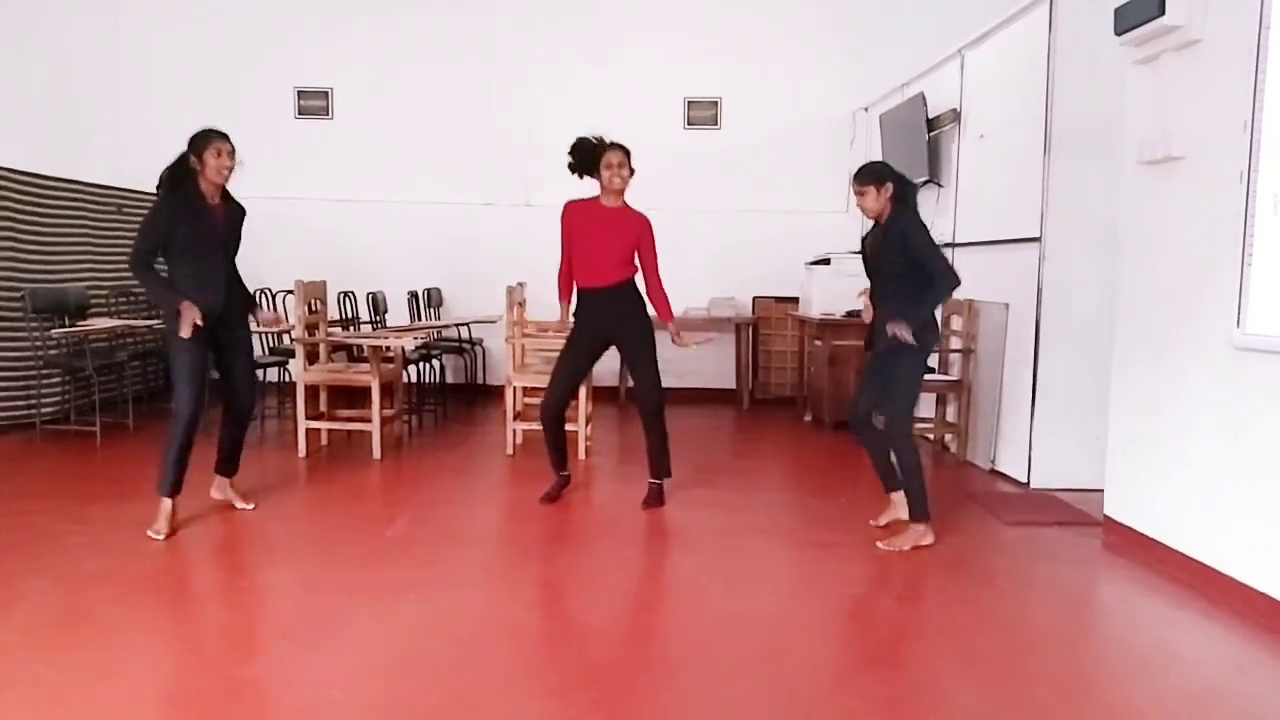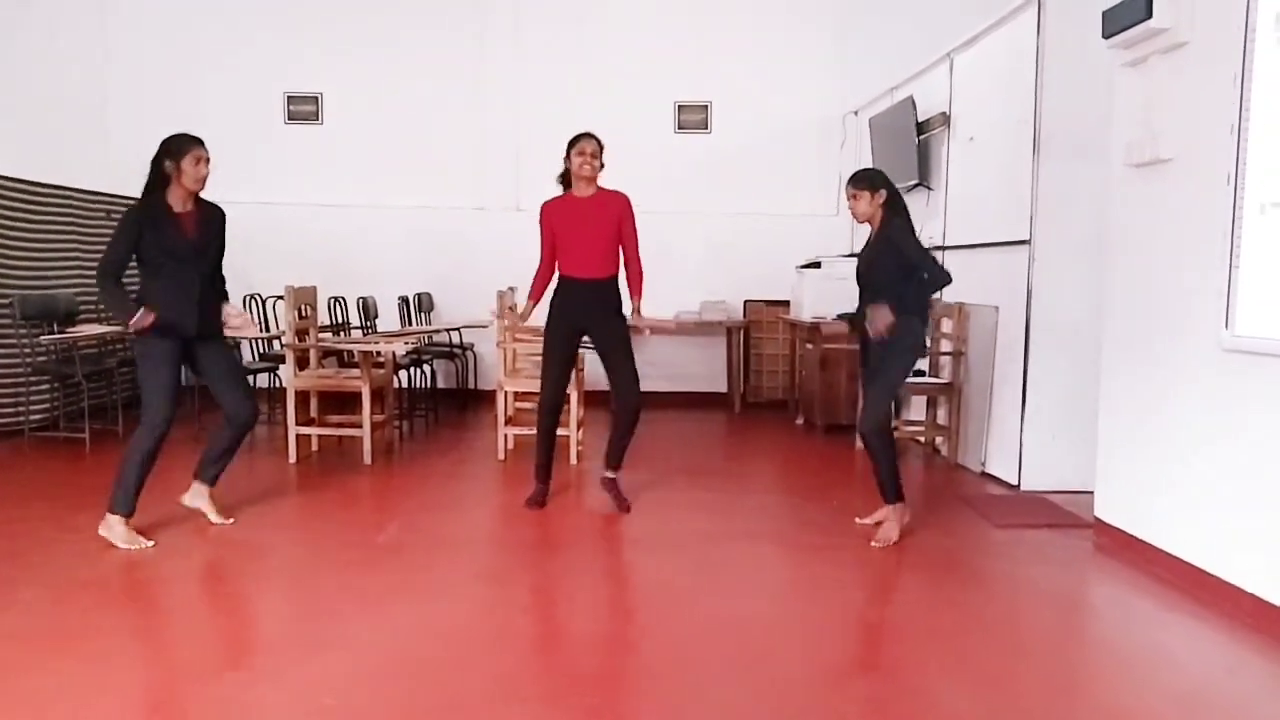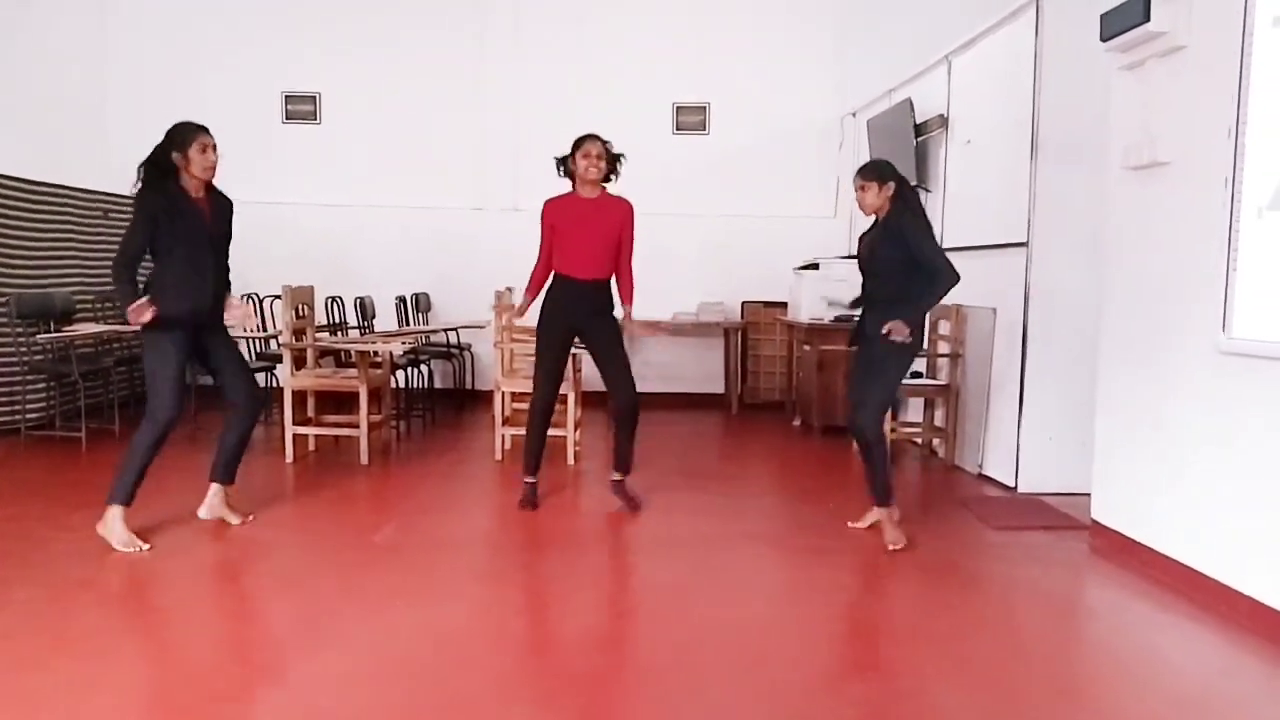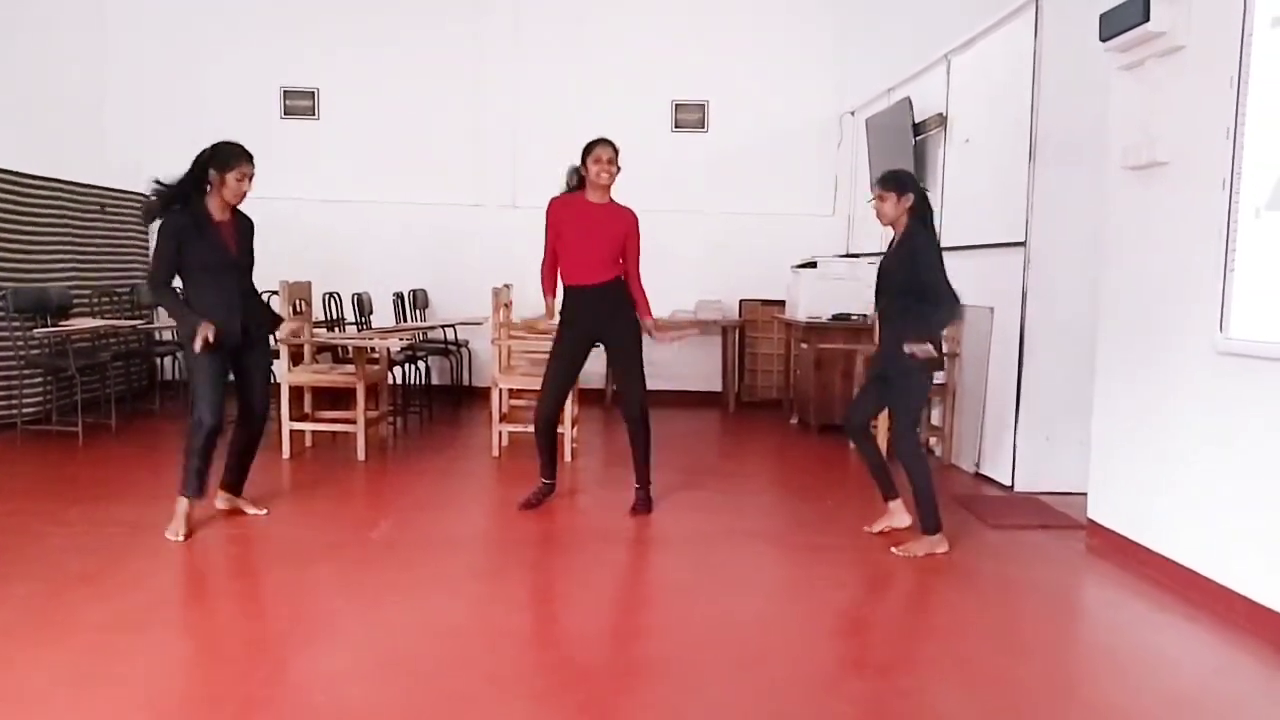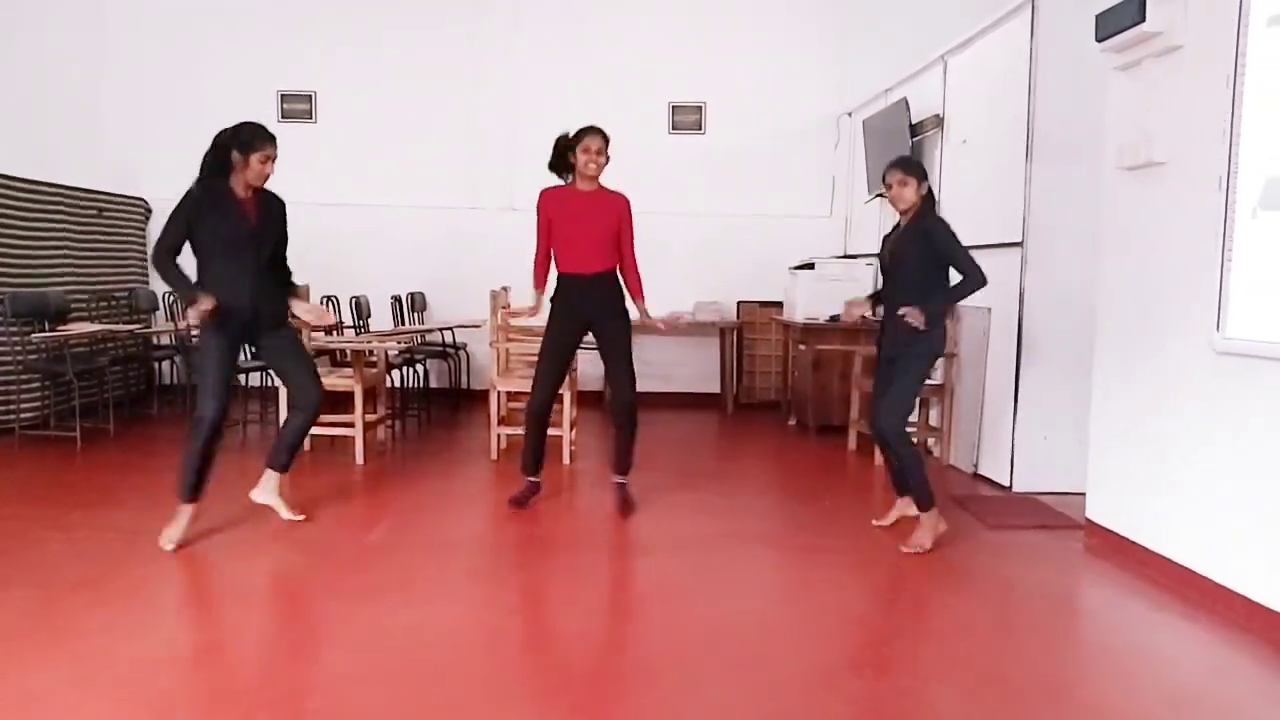
dt=0.5s
person 1, frame 1
left shoulder: (235, 210)
right shoulder: (173, 204)
right elbow: (140, 262)
left wrist: (253, 306)
right wrist: (178, 304)
left hip: (230, 317)
right hip: (190, 319)
left knee: (241, 400)
right knee: (187, 407)
left ankle: (223, 482)
right ankle: (166, 505)
person 1, frame 2
left shoulder: (213, 216)
right shoulder: (143, 216)
right elbow: (108, 274)
left wrist: (224, 308)
right wrist: (128, 312)
left hip: (205, 329)
right hip: (159, 331)
left knee: (242, 411)
right knee: (158, 419)
left ankle: (199, 489)
right ankle: (115, 519)
person 1, frame 3
left shoulder: (221, 204)
right shoulder: (157, 202)
right elbow: (125, 262)
left wrist: (227, 300)
right wrist: (132, 303)
left hip: (207, 321)
right hip: (167, 321)
left knee: (247, 398)
right knee: (163, 413)
left ankle: (215, 497)
right ankle: (115, 514)
person 1, frame 4
left shoulder: (244, 225)
right shoulder: (181, 220)
right elbow: (159, 282)
left wrist: (277, 322)
right wrist: (192, 322)
left hip: (249, 332)
right hip: (207, 332)
left knee: (255, 413)
right knee: (208, 415)
left ankle: (229, 492)
right ankle: (184, 503)
person 1, frame 5
left shoulder: (274, 206)
right shoulder: (202, 199)
right elbow: (163, 255)
left wrist: (295, 302)
right wrist: (192, 295)
left hip: (269, 318)
right hip: (221, 318)
left knee: (310, 395)
right knee: (211, 412)
left ankle: (269, 484)
right ankle: (185, 509)
person 2, frame 1
left shoulder: (907, 226)
right shoulder: (878, 232)
left elbow: (947, 278)
left wrist: (912, 321)
right wrist: (873, 301)
left hip: (908, 340)
right hip: (886, 339)
left knee: (897, 425)
right knee: (859, 415)
left ankle: (920, 525)
right ankle: (898, 498)
person 2, frame 2
left shoulder: (897, 233)
right shoulder: (873, 241)
left elbow: (939, 277)
left wrist: (894, 312)
right wrist: (856, 323)
left hip: (901, 341)
right hip: (878, 342)
left knee: (871, 420)
right knee: (876, 424)
left ankle: (894, 511)
right ankle: (892, 502)
person 2, frame 3
left shoulder: (905, 226)
right shoulder: (873, 232)
left elbow: (947, 275)
left wrist: (908, 319)
right wrist: (855, 302)
left hip: (896, 336)
right hip: (871, 332)
left knee: (868, 419)
right knee: (858, 420)
left ankle: (887, 509)
right ankle: (883, 504)
person 2, frame 4
left shoulder: (919, 244)
right shoulder: (897, 245)
left elbow: (948, 302)
left wrist: (926, 339)
right wrist: (889, 330)
left hip: (913, 359)
right hip: (891, 355)
left knee: (904, 442)
right knee: (855, 422)
left ankle: (933, 535)
right ankle: (895, 506)
person 2, frame 5
left shoulder: (932, 227)
right shoulder: (893, 234)
left elbow: (975, 277)
left wrist: (928, 310)
right wrist: (871, 301)
left hip: (919, 339)
right hip: (893, 336)
left knee: (889, 421)
right knee: (881, 421)
left ankle: (930, 515)
right ankle: (907, 499)
person 3, frame 1
left shoulder: (639, 222)
right shoulder: (574, 211)
left elbow: (651, 276)
right elbow: (568, 263)
left wrist: (671, 325)
right wrist: (563, 309)
left hip: (628, 309)
right hip: (589, 312)
left knee: (650, 400)
right knee: (552, 402)
left ankle: (657, 482)
right ankle: (561, 475)
person 3, frame 2
left shoulder: (618, 203)
right shoulder: (551, 209)
left elbow: (632, 258)
right elbow: (547, 263)
left wrist: (635, 306)
right wrist: (529, 304)
left hip: (606, 302)
right hip: (565, 302)
left knee: (628, 399)
right knee: (551, 400)
left ankle: (610, 474)
right ankle: (542, 481)
person 3, frame 3
left shoulder: (621, 209)
right shoulder: (553, 208)
left elbow: (623, 265)
right elbow: (545, 260)
left wrist: (627, 309)
right wrist: (527, 301)
left hip: (599, 306)
right hip: (559, 302)
left knee: (626, 397)
right knee: (543, 397)
left ankle: (620, 477)
right ankle: (531, 481)
person 3, frame 4
left shoulder: (626, 217)
right shoulder: (559, 207)
left elbow: (631, 274)
right elbow: (550, 261)
left wrist: (647, 319)
right wrist: (549, 303)
left hip: (617, 309)
right hip: (574, 311)
left knee: (634, 403)
right knee: (548, 405)
left ankle: (642, 487)
right ankle: (547, 480)
person 3, frame 5
left shoulder: (618, 204)
right shoulder: (550, 199)
left elbow: (627, 261)
right elbow: (543, 254)
left wrist: (641, 307)
right wrist: (537, 297)
left hip: (608, 299)
right hip: (567, 298)
left knee: (624, 396)
right knee: (541, 395)
left ankle: (620, 481)
right ankle: (531, 479)
